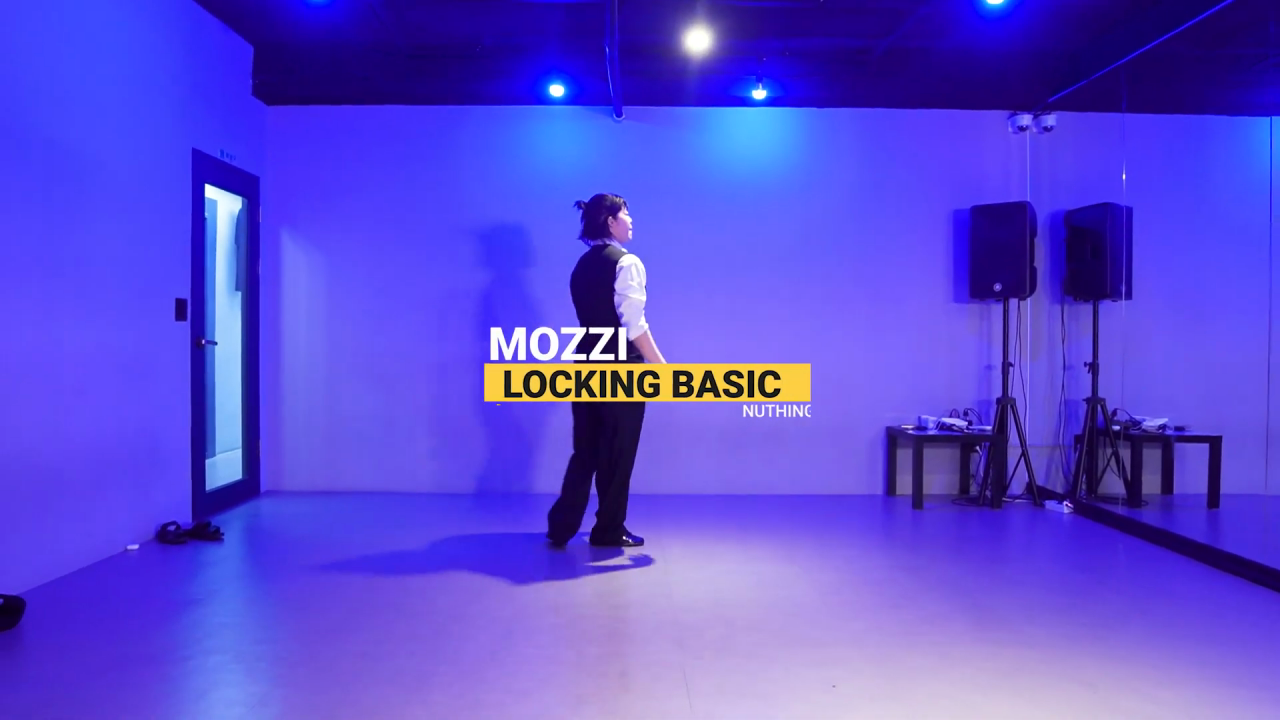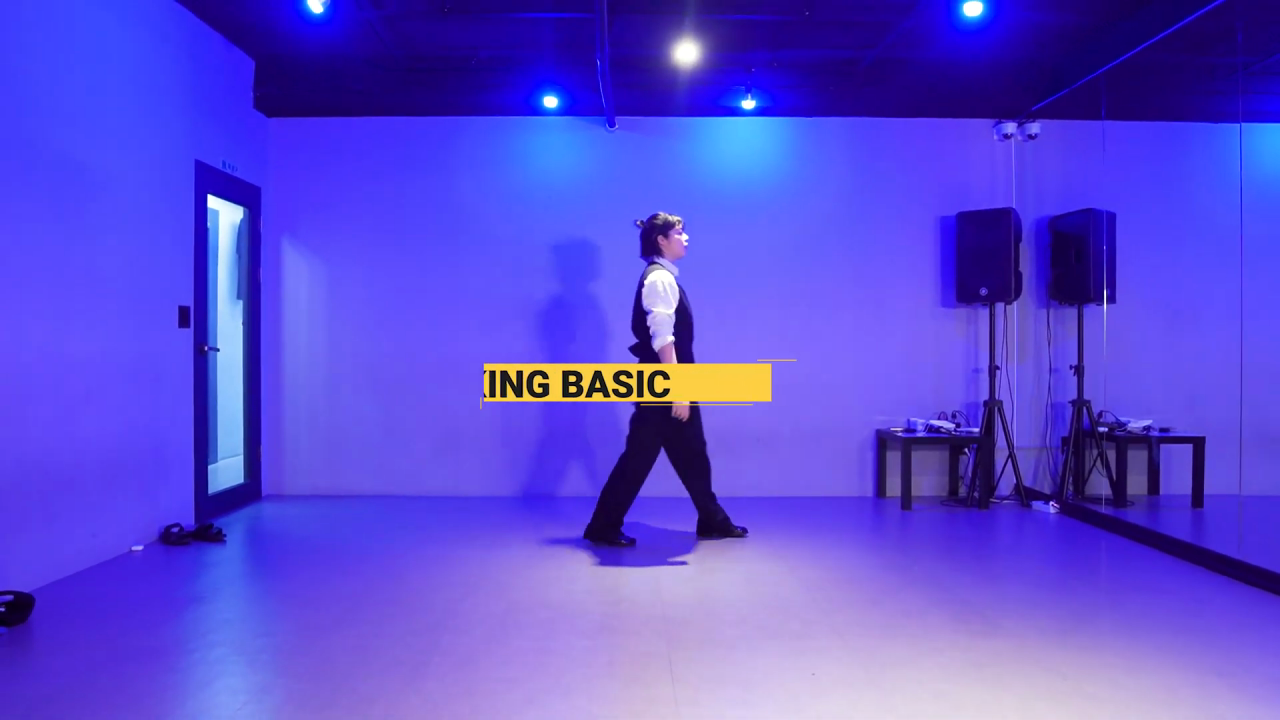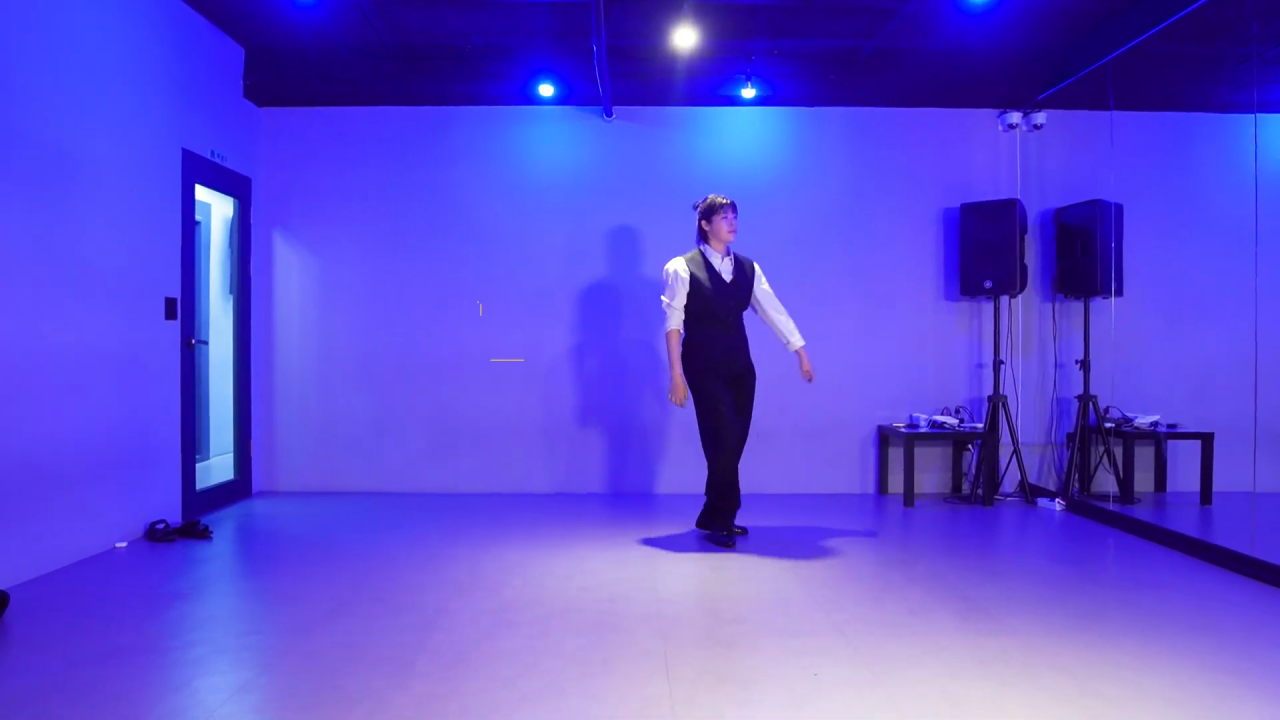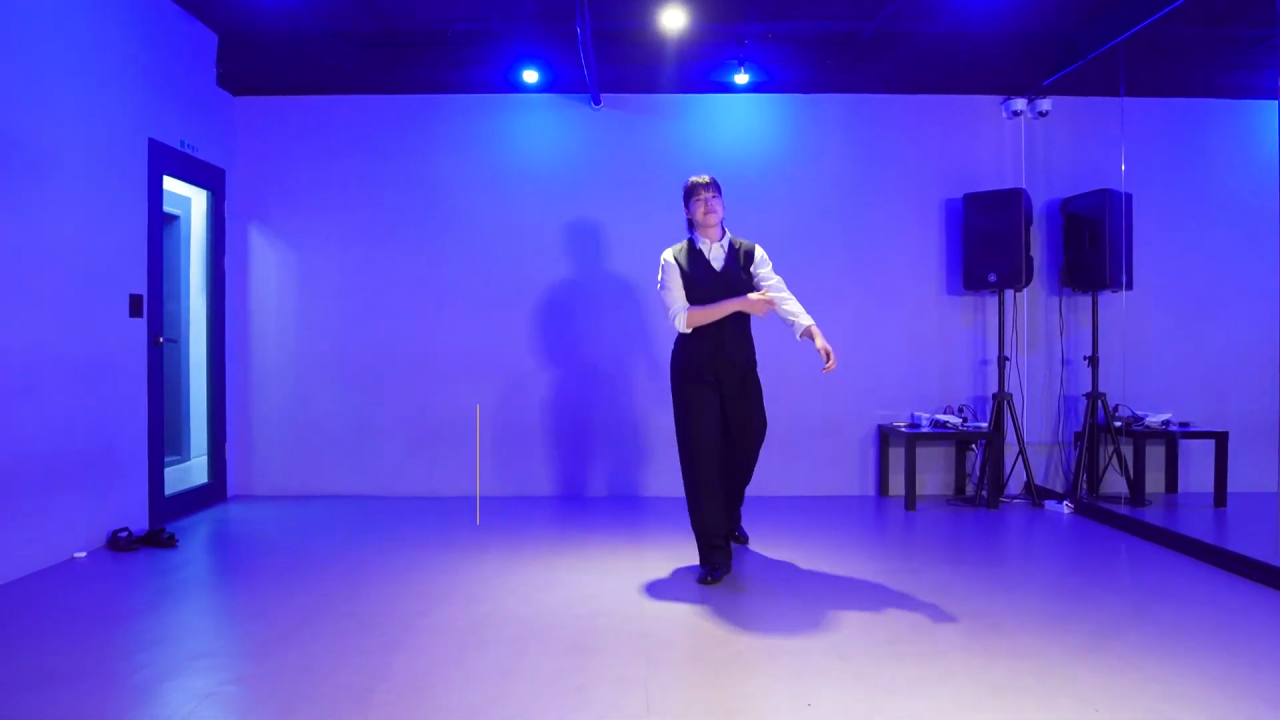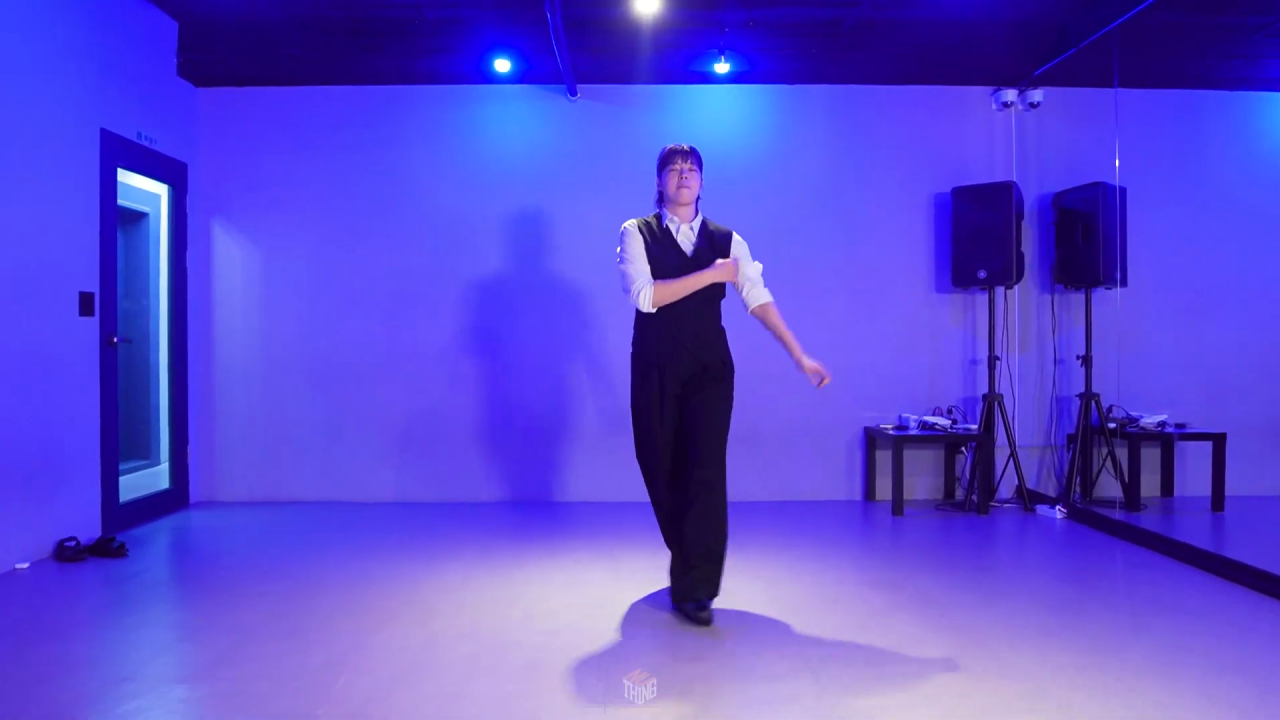
dt=0.5s
person 1, frame 1
left shoulder: (581, 266)
right shoulder: (627, 263)
right elbow: (634, 325)
right wrist: (661, 367)
left hip: (586, 363)
right hip: (620, 366)
left knee: (587, 447)
right knee: (618, 450)
left ankle: (562, 522)
right ankle: (609, 530)
person 1, frame 2
left shoulder: (663, 278)
right shoulder: (661, 279)
right elbow: (662, 337)
left knee: (691, 449)
right knee: (642, 452)
left ankle: (712, 521)
right ankle: (604, 525)
person 1, frame 3
left shoulder: (748, 268)
right shoulder: (681, 267)
left elbow: (773, 311)
right elbow: (672, 323)
left wrist: (801, 352)
right wrist: (677, 373)
left hip: (739, 365)
right hip: (703, 366)
left knee: (734, 442)
right knee: (722, 441)
left ankle: (717, 515)
right ankle: (721, 517)
person 1, frame 4
left shoulder: (750, 253)
right shoulder: (674, 259)
left elbow: (779, 296)
right elbow: (680, 319)
left wrist: (815, 335)
right wrist: (738, 304)
left hip: (740, 368)
right hip: (693, 371)
left knee: (743, 450)
right knee: (701, 456)
left ankle: (727, 518)
right ankle: (713, 553)
person 1, frame 5
left shoulder: (726, 240)
right shoulder: (636, 234)
left elbow: (759, 299)
right elbow: (645, 296)
left wrist: (799, 355)
right wrist: (708, 276)
left hip: (711, 365)
right hip: (655, 365)
left knee: (705, 468)
right knee: (663, 470)
left ankle: (696, 586)
right ankle: (687, 572)
